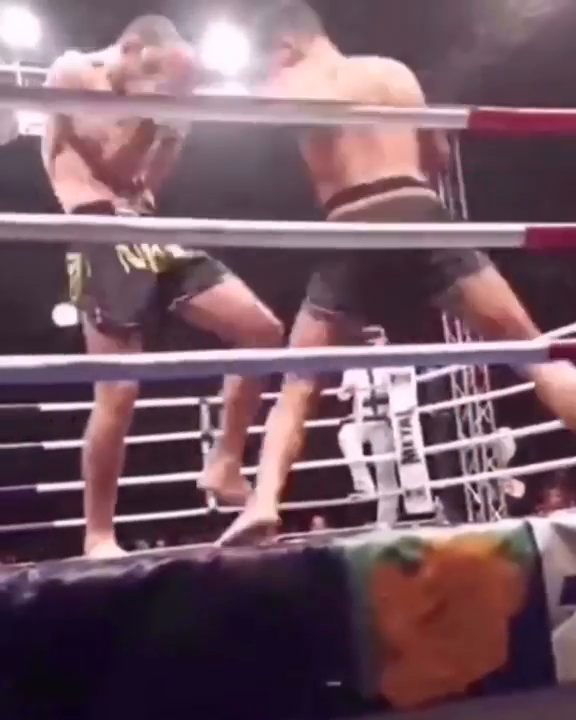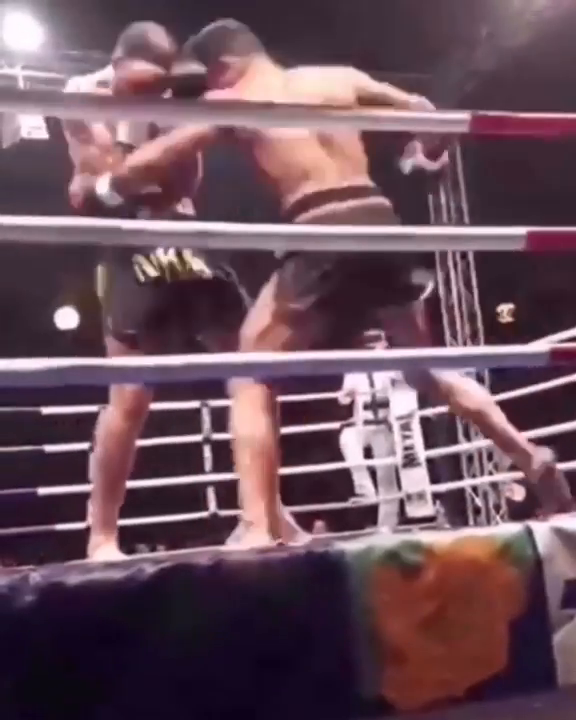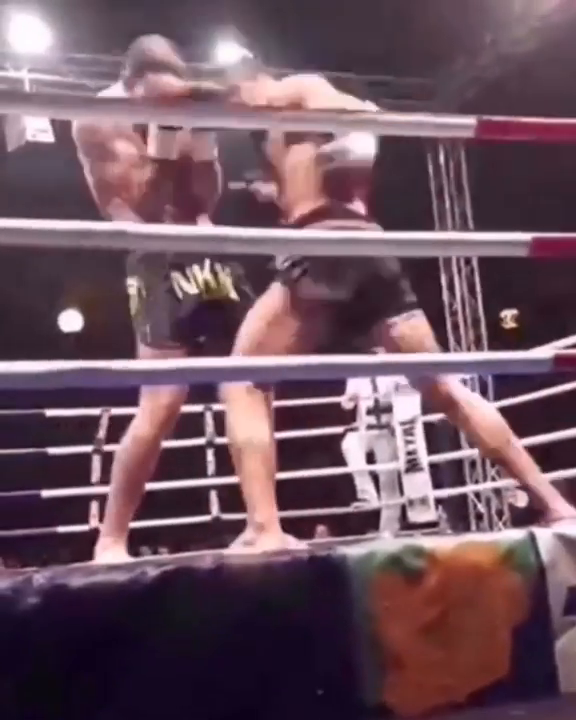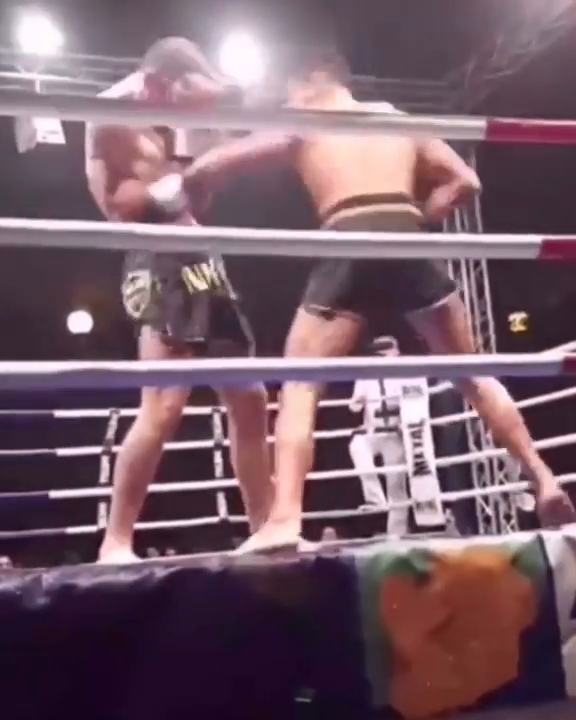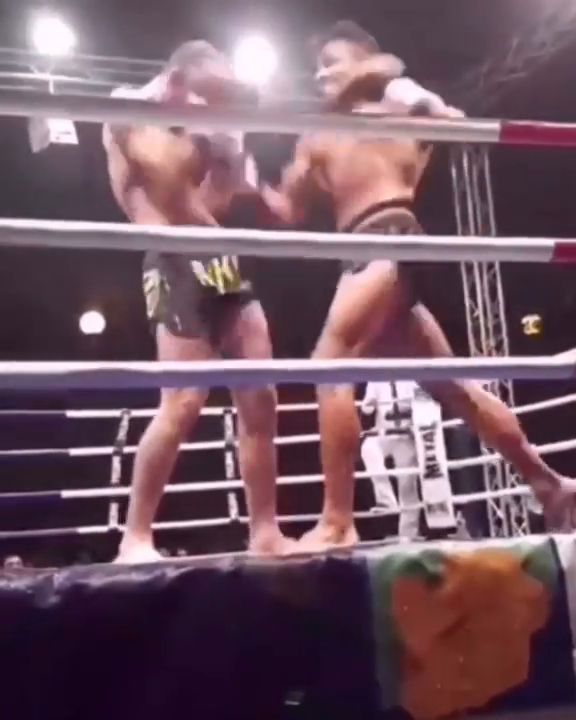
dt=0.2s
person 1, frame 1
left shoulder: (136, 93)
right shoulder: (72, 73)
left elbow: (149, 176)
right elbow: (118, 156)
left wrist: (176, 102)
right wrist: (157, 92)
right hip: (104, 238)
left knee: (263, 329)
right knee: (118, 392)
left ankle: (225, 465)
right ankle: (99, 537)
person 1, frame 2
right shoulder: (82, 99)
left elbow: (187, 181)
right wrist: (139, 114)
left hip: (192, 244)
right hip: (135, 253)
right knee: (130, 402)
right ankle: (102, 540)
person 1, frame 3
right shoulder: (96, 122)
left elbow: (204, 200)
right elbow: (146, 202)
left wrist: (201, 131)
right wrist: (165, 127)
left hip: (212, 263)
right hip: (161, 267)
right knee: (161, 405)
right ankle: (110, 542)
person 1, frame 4
left shoulder: (166, 122)
right shoulder: (113, 118)
right elbow: (163, 195)
left hip: (201, 264)
right hip: (162, 267)
left knee: (250, 401)
right knee: (164, 405)
left ankle: (263, 528)
right ankle: (115, 543)
person 1, frame 5
left shoulder: (186, 127)
right elbow: (170, 182)
left wrist: (231, 128)
right wrist: (205, 111)
left hip: (219, 262)
right hip: (177, 262)
left knee: (259, 400)
right knee: (184, 401)
left ankle: (266, 533)
right ankle: (135, 538)
person 2, frame 1
left shoulder: (292, 82)
right shoulder: (393, 73)
right elbow: (438, 156)
right hip: (424, 220)
left knee: (298, 386)
left ankle: (262, 504)
person 2, frame 2
left shoulder: (231, 100)
right shoulder: (339, 77)
left elbow: (157, 159)
right elbow: (418, 109)
left wrist: (105, 187)
right wrist: (421, 148)
right hip: (381, 224)
left knee: (250, 384)
right knee: (430, 375)
left ankle: (259, 528)
right ankle: (526, 455)
person 2, frame 3
left shoulder: (300, 87)
left elbow: (363, 115)
right wrist: (274, 199)
left hip: (325, 254)
right hip: (371, 253)
left knee: (241, 387)
right knee: (446, 392)
left ankle: (264, 528)
person 2, frame 4
left shoulder: (305, 118)
right shoulder: (396, 119)
left elbow: (240, 154)
right elbow: (464, 182)
right hip: (410, 239)
left knee: (298, 386)
right knee: (472, 375)
left ankle: (282, 522)
person 2, frame 5
left shoulder: (396, 103)
right shoulder: (316, 135)
right elbow: (293, 212)
left hip: (392, 241)
left knee: (332, 365)
right knee: (450, 386)
left ankle: (337, 525)
person 3, frame 1
right shoulder: (354, 368)
right elbow: (344, 394)
right wrist: (346, 390)
left hip: (383, 423)
right hip: (360, 421)
left knee: (386, 470)
right knee: (346, 435)
left ankle: (387, 519)
right ankle: (364, 486)
person 3, frame 2
left shoulder: (392, 369)
right elbow: (344, 398)
right wrist: (347, 393)
left hip: (384, 428)
right hip: (362, 426)
left knee: (387, 471)
right knee: (347, 439)
left ankle: (387, 523)
right ankle: (366, 490)
person 3, frame 3
left shoulder: (392, 375)
right shoulder: (356, 377)
right elbow: (347, 403)
right wrist: (350, 398)
left hip: (386, 429)
right hip: (364, 430)
left knee: (389, 479)
right knee: (349, 443)
left ankle: (389, 529)
right ankle: (366, 495)
person 3, frame 4
left shoulder: (405, 374)
right shoulder: (365, 378)
right elbow: (355, 406)
right wrist: (357, 401)
left hip: (397, 434)
right hip: (373, 432)
left knee: (398, 481)
right knee: (358, 447)
left ankle: (397, 529)
right ankle: (374, 498)
person 3, frame 5
right shoulder: (377, 382)
right elbow: (367, 408)
right wrist: (369, 403)
left hip: (407, 435)
right hip: (384, 432)
left knee: (408, 481)
right knee: (369, 448)
left ankle: (408, 532)
right ankle: (386, 499)
